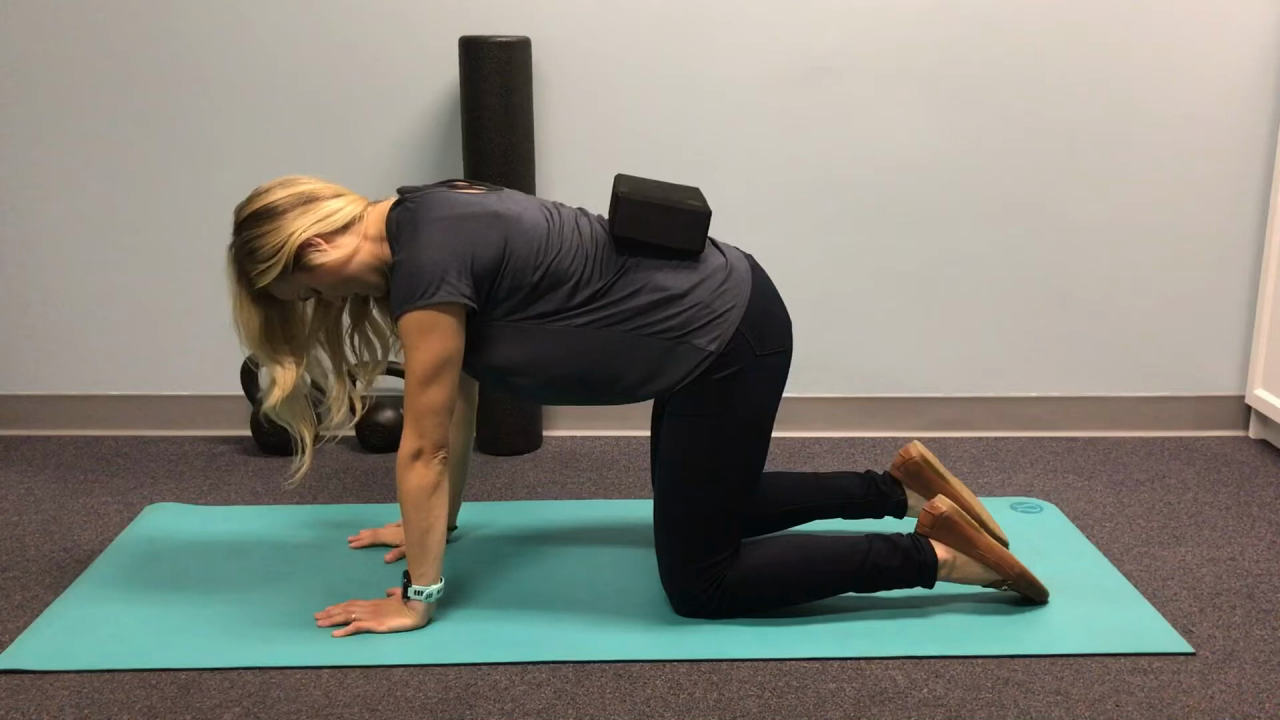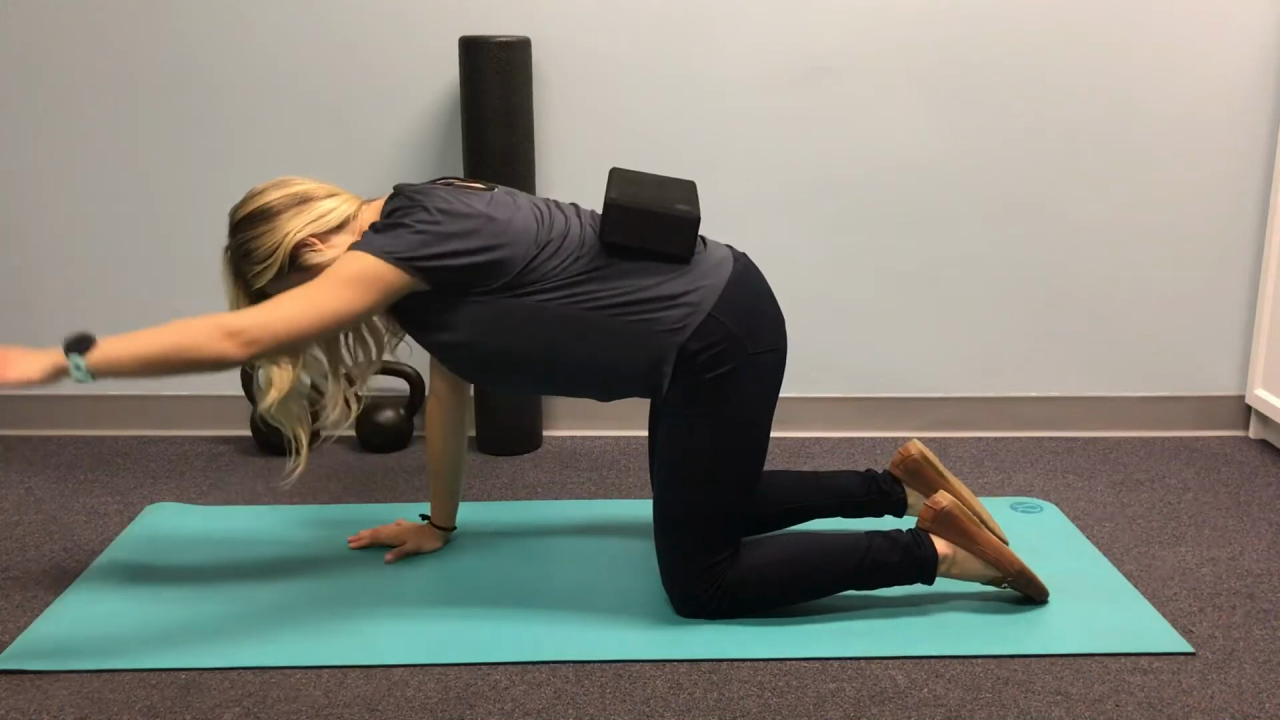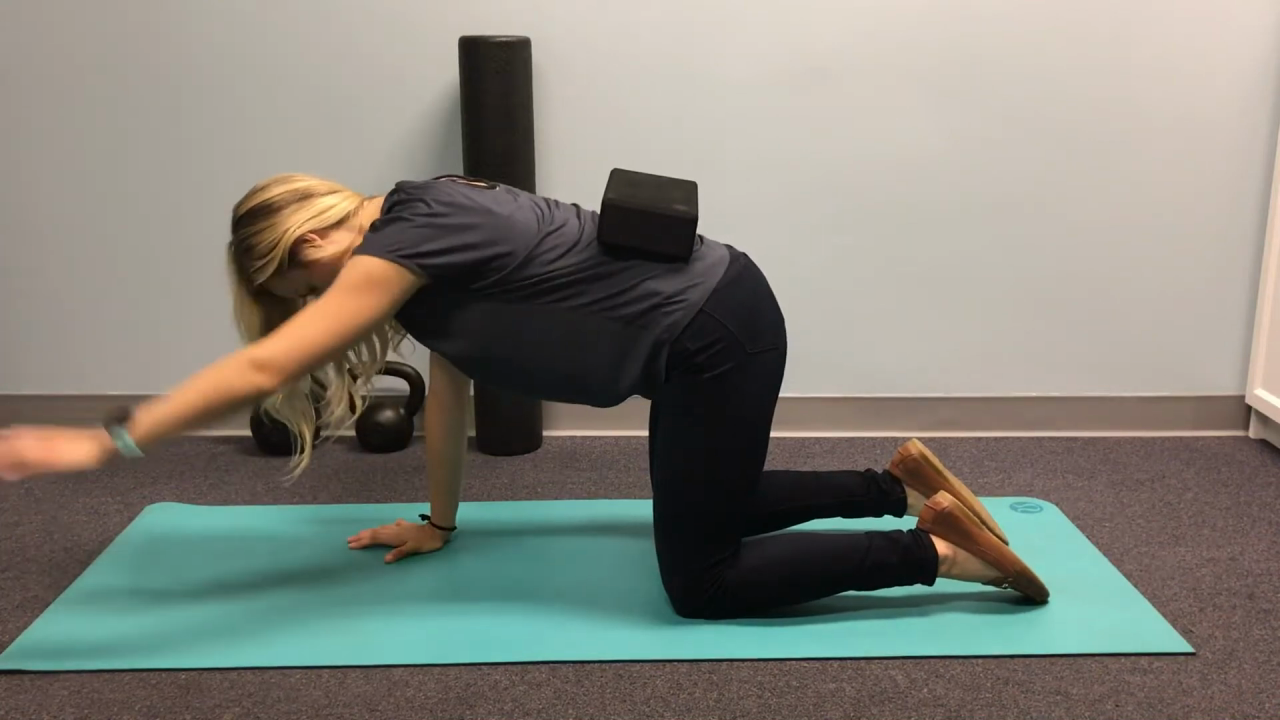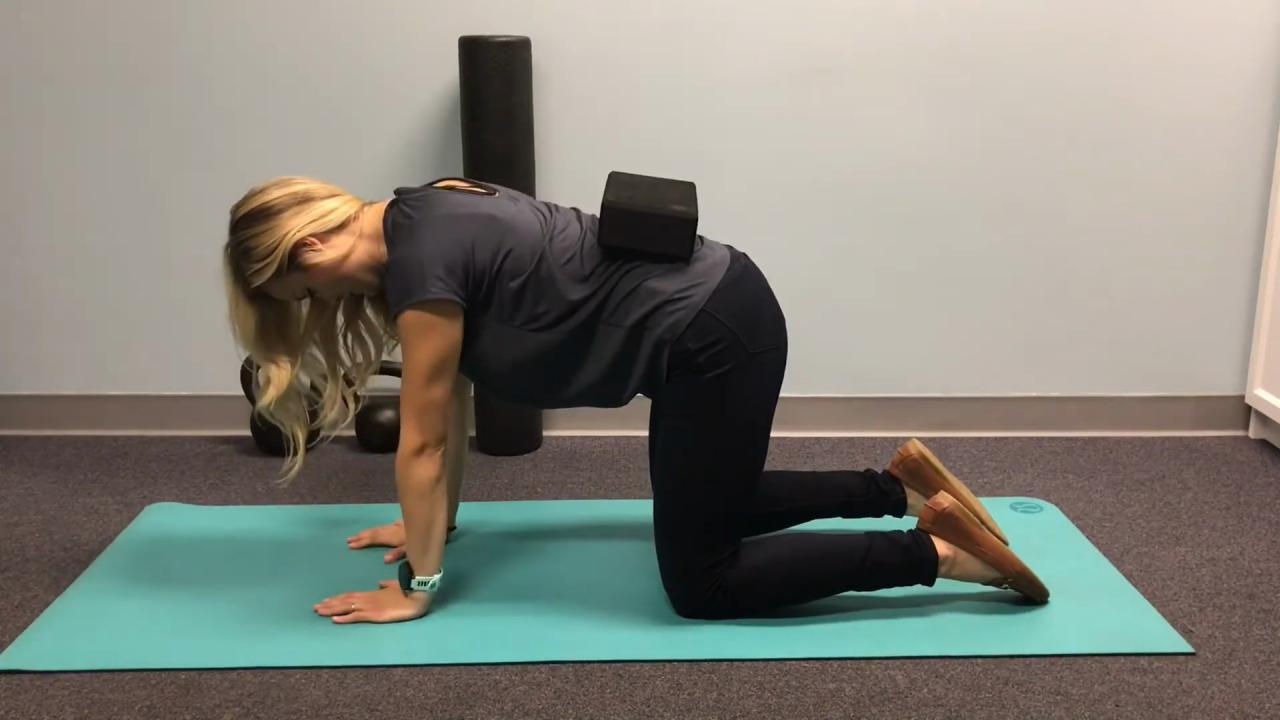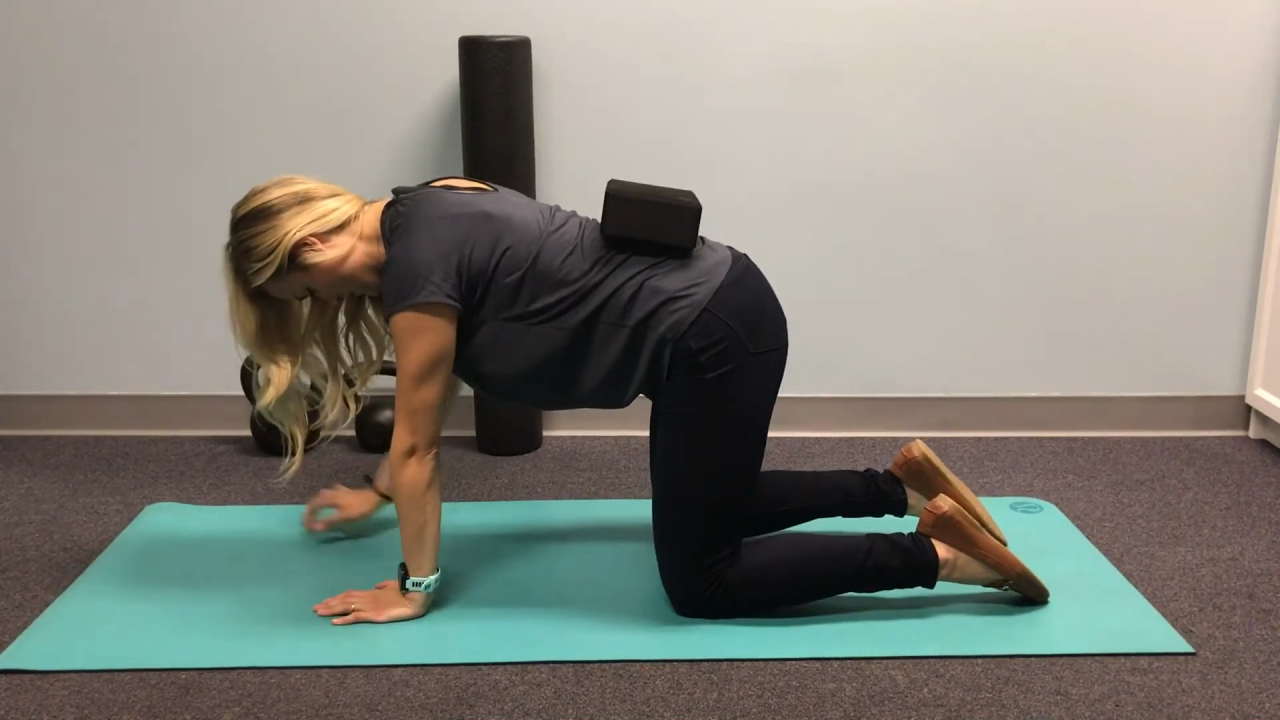
dt=1s
person 1, frame 1
left shoulder: (425, 263)
right shoulder: (420, 222)
left elbow: (424, 444)
right elbow: (456, 399)
left wrist: (417, 596)
right wrist: (434, 522)
left hip: (724, 341)
right hip: (726, 311)
left knee: (699, 580)
right knee: (712, 505)
left ankle: (937, 553)
right ankle: (899, 486)
person 1, frame 2
left shoulder: (407, 245)
right shoulder: (419, 230)
left elbow: (235, 338)
right elbow: (449, 386)
right wrist: (437, 522)
left hip: (718, 341)
right hip: (714, 317)
left knee: (703, 580)
right knee: (712, 507)
left ankle: (933, 548)
right ankle: (899, 484)
person 1, frame 3
left shoulder: (403, 246)
right shoulder: (423, 229)
left elbow: (262, 369)
right elbow: (449, 383)
left wrist: (107, 439)
right wrist: (437, 521)
left hip: (715, 338)
right hip: (714, 316)
left knee: (702, 580)
right knee: (714, 507)
left ankle: (935, 550)
right ankle: (898, 485)
person 1, frame 4
left shoulder: (420, 263)
right shoulder: (419, 218)
left elbow: (422, 441)
right elbow: (450, 403)
left wrist: (417, 585)
right wrist: (435, 523)
left hip: (711, 335)
right hip: (716, 307)
left knee: (701, 580)
right knee: (713, 503)
left ankle: (937, 550)
right ankle: (898, 484)
person 1, frame 5
left shoulder: (416, 264)
right shoulder: (417, 216)
left elbow: (414, 442)
right elbow: (436, 404)
left wrist: (413, 585)
right wrist: (379, 493)
left hip: (711, 338)
right hip: (722, 305)
left knee: (700, 580)
right knee: (712, 504)
left ankle: (938, 553)
right ankle: (899, 483)
